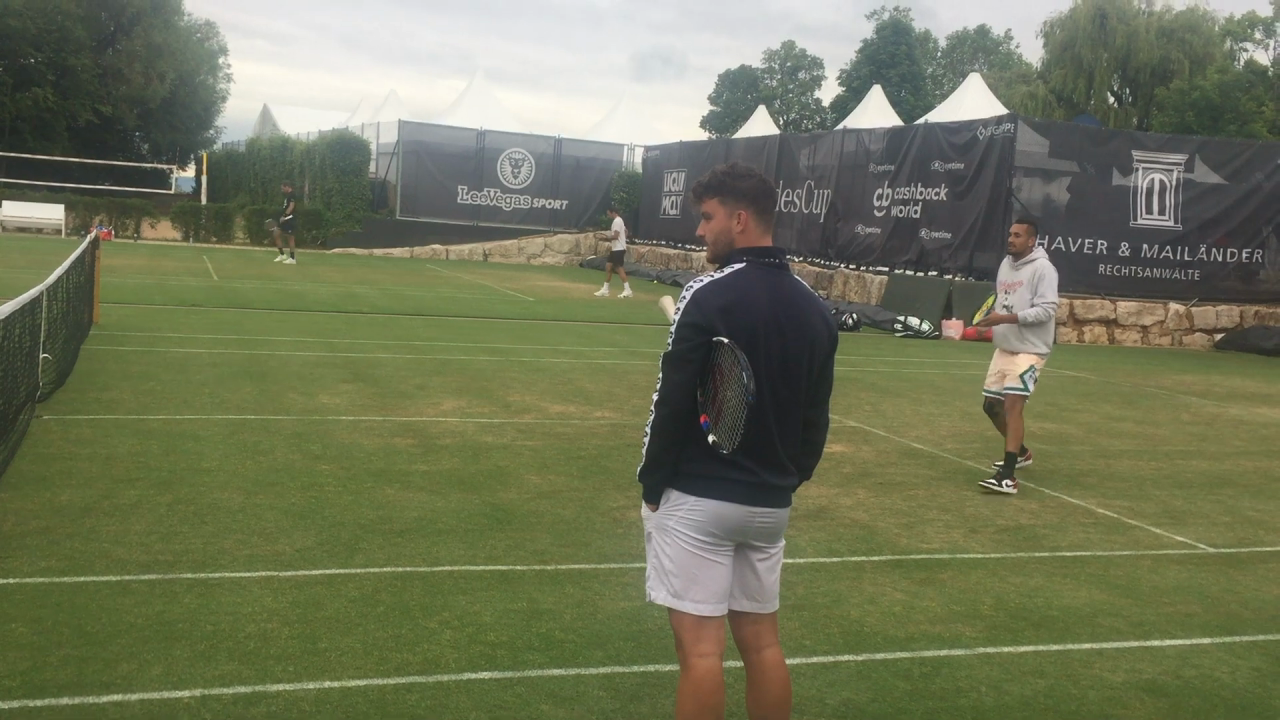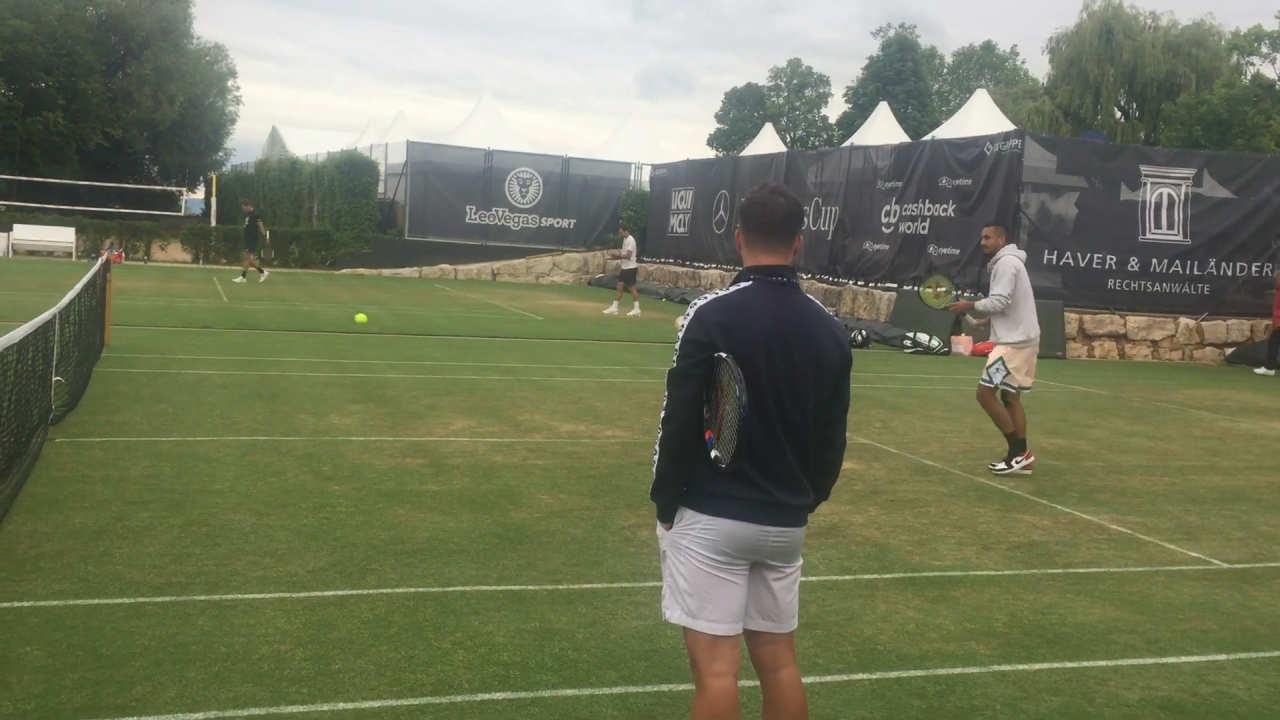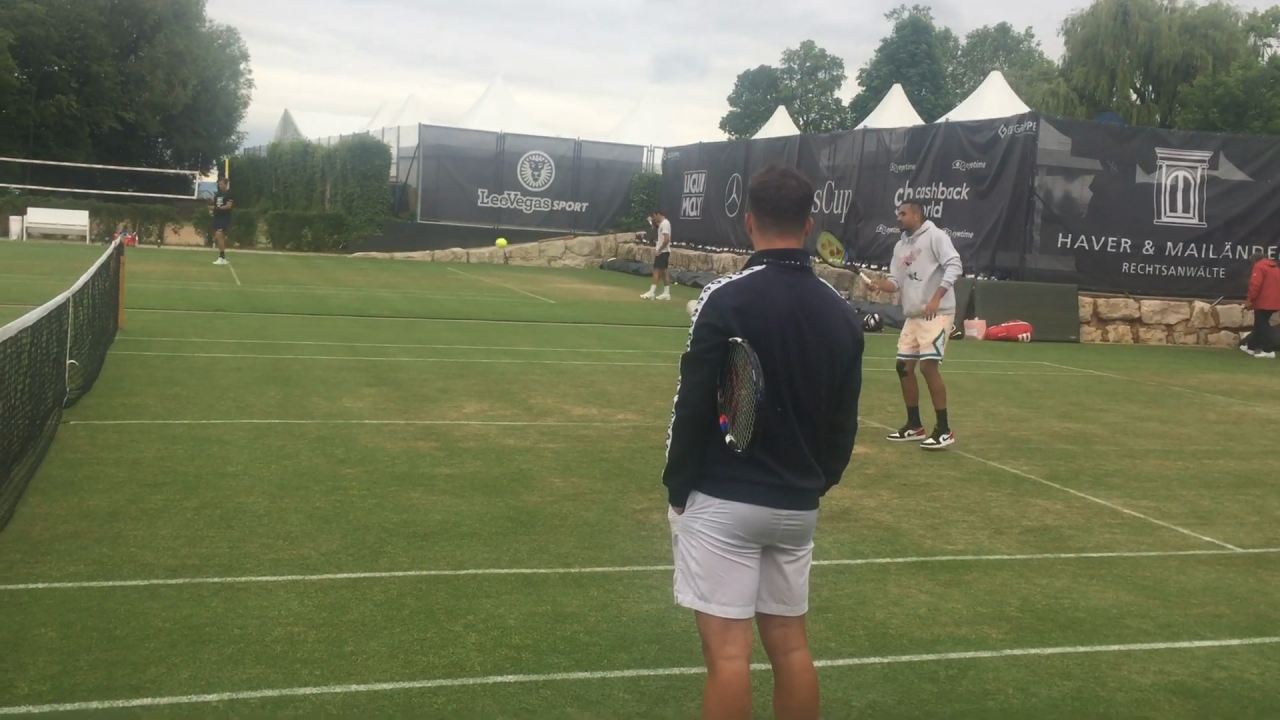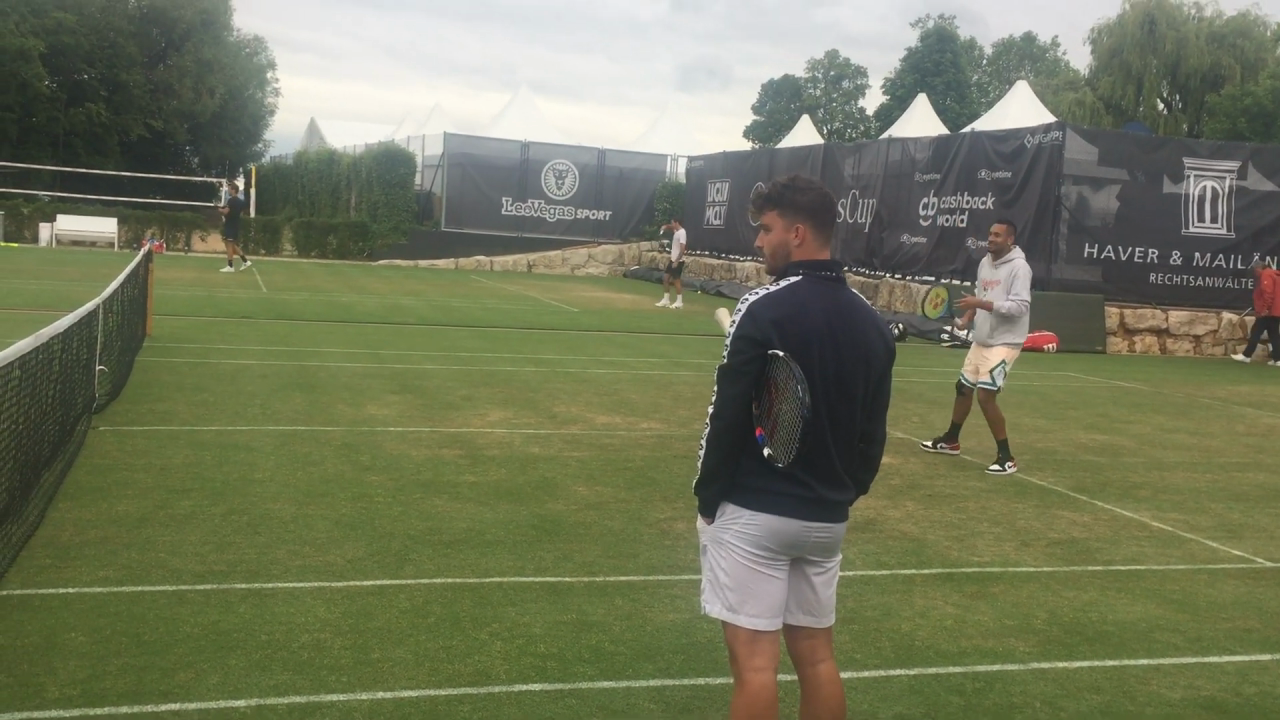
dt=1s
person 1, frame 1
left shoulder: (709, 297)
right shoulder: (814, 308)
left elbow: (673, 403)
right elbow: (816, 418)
left wrist: (652, 484)
left hip: (697, 499)
right hip: (770, 503)
left knee: (699, 648)
right knee: (762, 642)
person 1, frame 2
left shoulder: (714, 315)
right shoulder: (829, 328)
left elbow: (680, 420)
right elbow: (833, 438)
left wrist: (665, 502)
left hip: (711, 517)
right hip: (785, 522)
left knee: (715, 665)
right knee: (779, 660)
person 1, frame 3
left shoulder: (727, 298)
right shoulder: (840, 311)
left elbow: (693, 405)
right elbow: (844, 422)
left wrist: (677, 487)
left hip: (723, 502)
right hip: (797, 506)
left knee: (727, 650)
right knee: (791, 643)
person 1, frame 4
left shoulder: (764, 310)
right shoulder: (872, 322)
left elbow: (728, 417)
right elbow: (873, 432)
left wrist: (707, 497)
left hip: (753, 513)
right hip: (826, 518)
left knee: (754, 661)
right knee: (817, 656)
person 2, frame 1
left shoulder: (1043, 268)
right shoulder: (1005, 264)
left elbow: (1046, 311)
left wrist: (1005, 319)
right wrist: (991, 317)
left hip: (1030, 351)
right hip: (1004, 349)
left knee: (1012, 405)
right knee: (991, 405)
left ankle: (1008, 476)
right ankle: (1019, 452)
person 2, frame 2
left shoulder: (1007, 263)
right shoulder: (1004, 263)
left elbow: (998, 302)
left wrist: (968, 306)
right wrist: (979, 312)
left hip: (1014, 342)
right hip: (1021, 340)
left knee: (985, 394)
right knee: (1011, 398)
left ankle: (1019, 452)
right ankle: (1021, 459)
person 2, frame 3
left shoulder: (935, 236)
right shoulder: (900, 246)
left elbow: (954, 266)
right elbow: (895, 282)
left wrist: (936, 298)
right wrist: (880, 285)
left hip: (936, 314)
right hip: (913, 316)
left knee: (928, 368)
right knee: (904, 368)
left ankle: (943, 430)
right ankle: (915, 426)
person 2, frame 4
left shoulder: (1019, 267)
right shoulder: (985, 262)
left elbow: (1019, 307)
left wrist: (982, 303)
right wrist: (967, 316)
left hip: (1004, 343)
right hip: (981, 342)
left knee: (985, 397)
right knee: (963, 389)
left ankle: (1006, 457)
right ankle: (951, 440)
